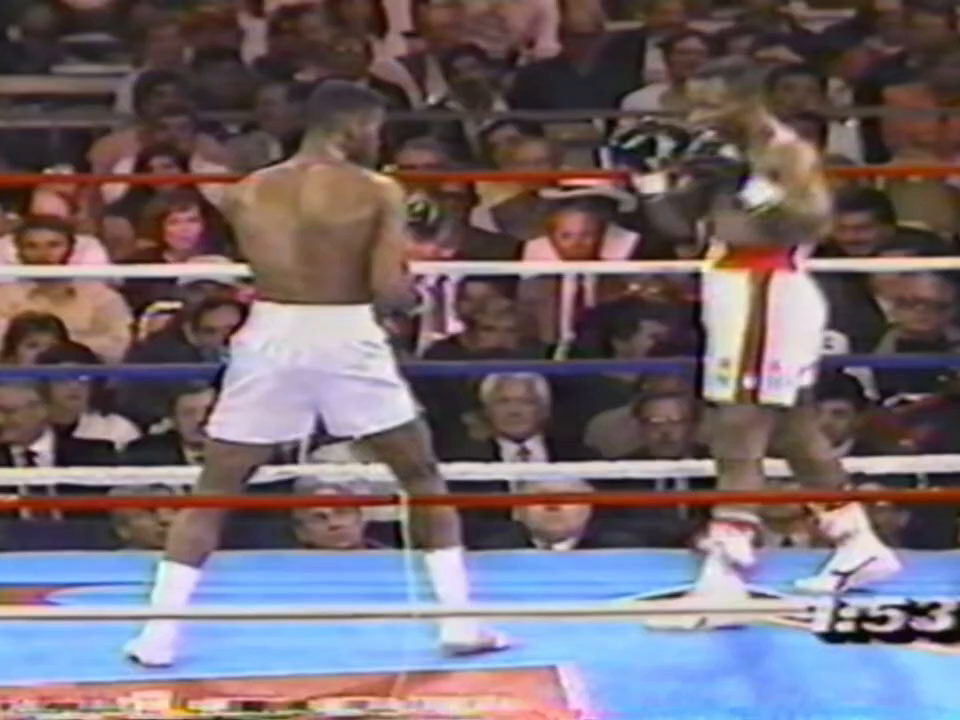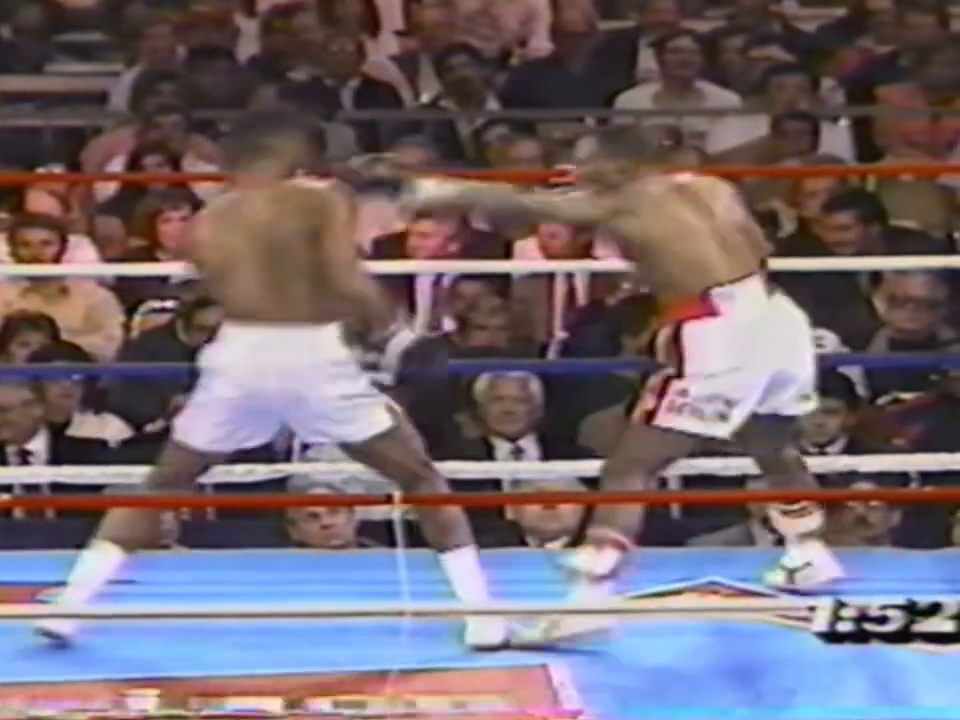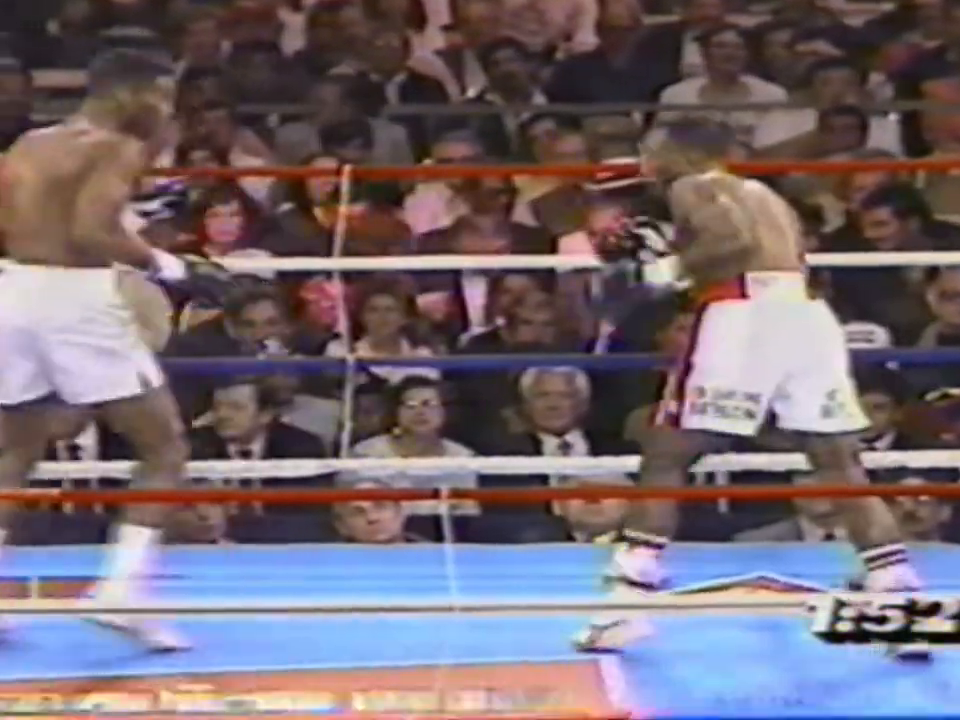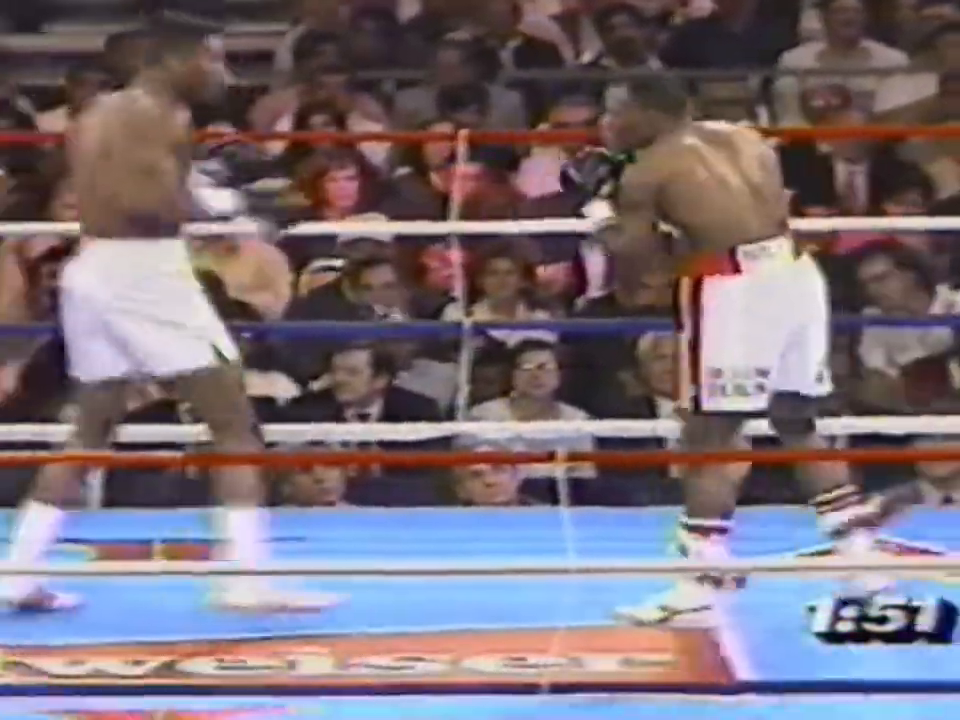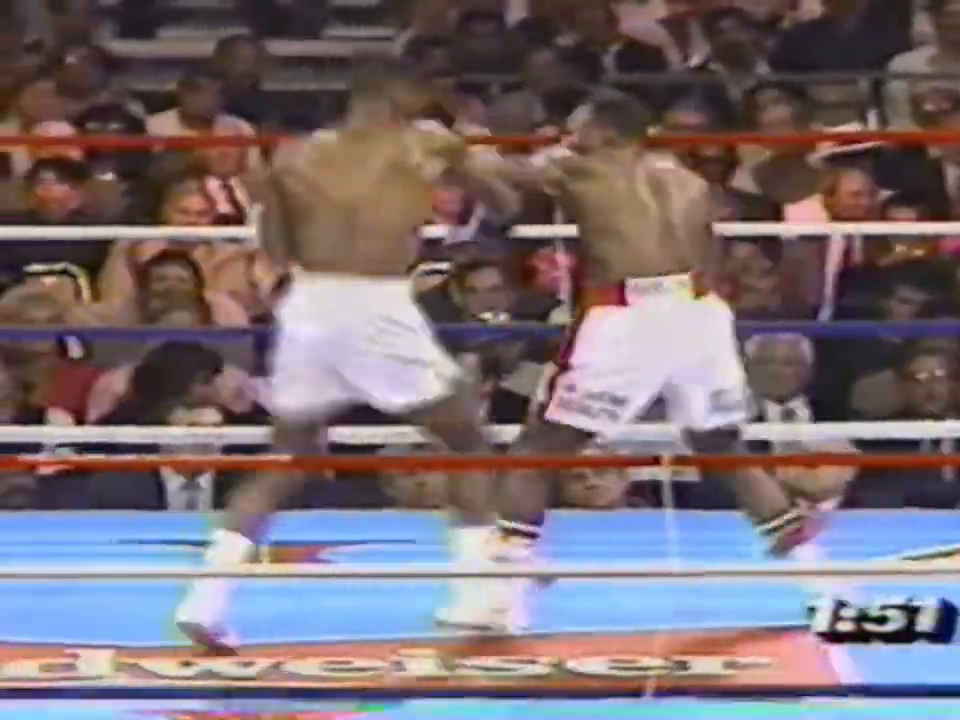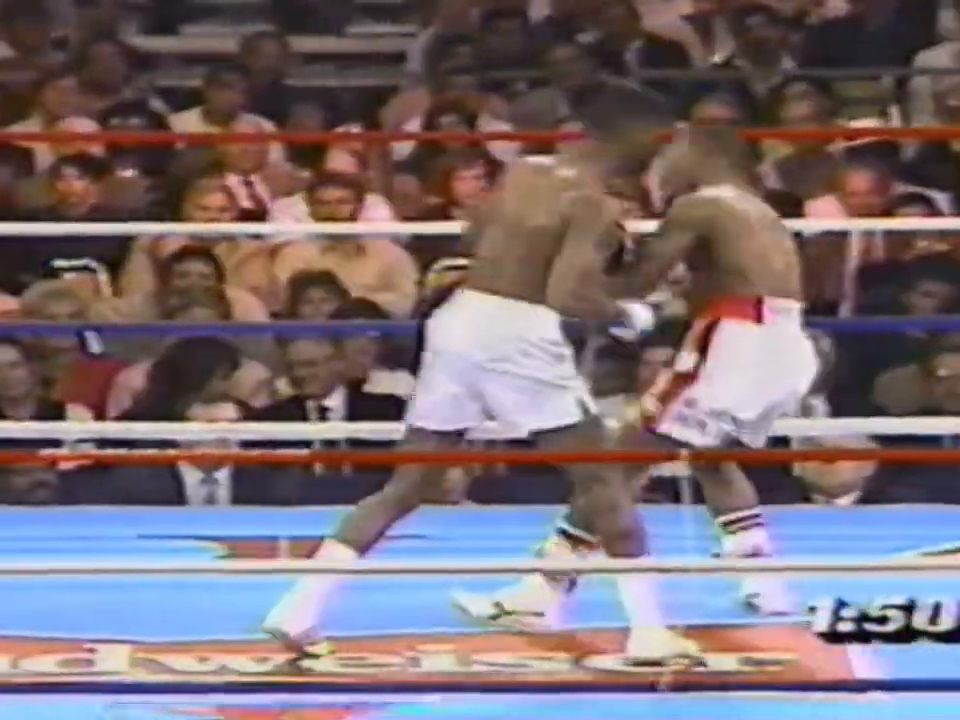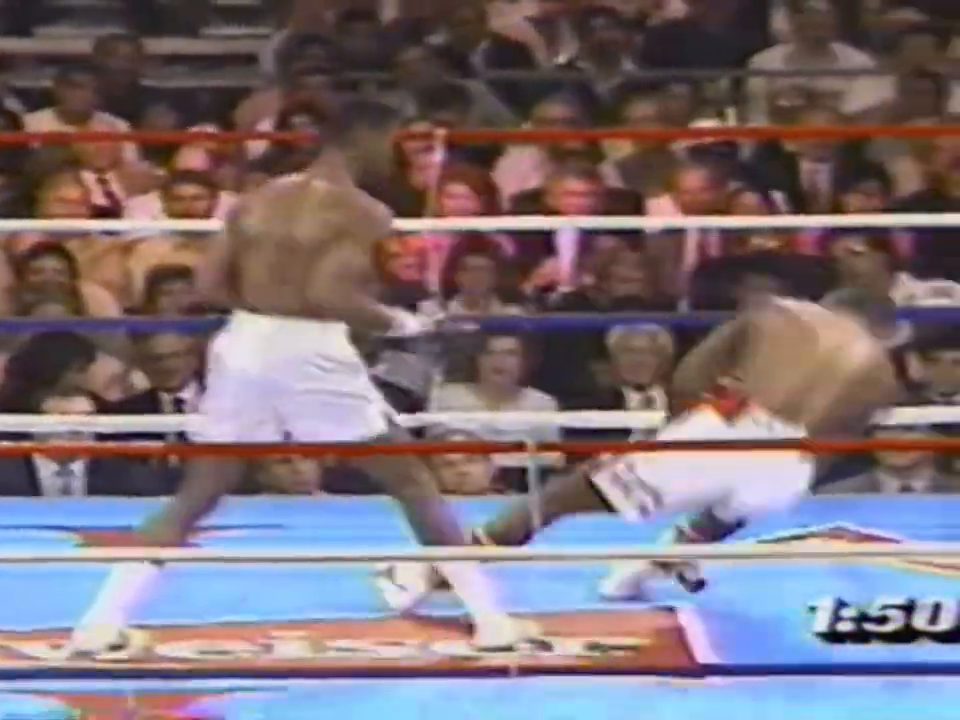
dt=0.5s
person 1, frame 1
left shoulder: (245, 192)
right shoulder: (376, 193)
right elbow: (391, 288)
left hip: (270, 339)
right hip: (346, 341)
left knee: (213, 492)
right knee: (422, 477)
left ankle: (158, 635)
right ankle: (459, 621)
person 1, frame 2
left shoulder: (202, 226)
right shoulder: (320, 199)
left elbow: (228, 292)
right elbow: (348, 283)
right wrist: (396, 335)
left hip: (239, 361)
right hip: (316, 359)
left knee: (161, 486)
right knee: (421, 479)
left ankle: (68, 609)
right ankle: (482, 616)
person 1, frame 3
right shoulder: (116, 150)
right elbow: (91, 231)
left wrist: (143, 219)
right wrist: (164, 262)
right hip: (78, 304)
right knee: (165, 450)
right ankle: (122, 593)
person 1, frame 4
left shoulder: (97, 112)
right shoulder: (163, 116)
right elbow: (133, 195)
left wrist: (198, 182)
left hip: (89, 276)
right hip: (147, 275)
left knee: (90, 433)
right knee: (234, 425)
right ankle: (248, 576)
person 1, frame 5
left shoulder: (292, 158)
right shoulder: (433, 143)
left elbow: (279, 247)
right elbow: (508, 200)
left hip: (309, 310)
right hip: (379, 312)
left knee: (286, 468)
right knee: (467, 444)
left ankle: (206, 605)
right ankle: (475, 595)
person 1, frame 6
left shoulder: (520, 173)
right shoulder: (596, 207)
right elbow: (567, 295)
right wrist: (632, 315)
left hip: (460, 324)
right hip: (521, 337)
left knee: (406, 488)
right knee: (604, 484)
left ankle: (294, 613)
right ankle: (649, 632)
person 1, frame 7
left shoulder: (252, 202)
right shoulder: (364, 212)
left elbow: (210, 286)
right elbow: (331, 296)
right wrist: (406, 325)
left hip: (242, 346)
right hip: (312, 356)
left knee: (196, 494)
right knee: (413, 481)
left ankle: (102, 621)
right ankle: (491, 618)
person 2, frame 1
left shoulder: (786, 152)
right shoulder: (714, 151)
left elbow: (817, 221)
right elbow: (680, 222)
left wrist: (749, 184)
right wrist: (650, 178)
left hip: (767, 294)
right hip: (739, 290)
left knee: (735, 436)
right knee: (793, 430)
left ankle: (724, 582)
right ankle: (861, 549)
person 2, frame 2
left shoulder: (619, 205)
right shoulder: (711, 188)
left elbow: (517, 203)
right elbow: (757, 248)
left hip: (715, 339)
right hip: (777, 319)
left knee: (630, 467)
right knee: (772, 444)
left ankle: (590, 596)
right ankle: (810, 556)
person 2, frame 3
left shoulder: (691, 189)
right shoulder: (765, 197)
left elbow: (731, 238)
left wrist: (671, 268)
right wrist: (670, 254)
left hip: (743, 322)
right hip: (809, 318)
left knee: (664, 459)
right knee: (843, 471)
left ankle: (626, 605)
person 2, frame 4
left shoulder: (647, 174)
right shoulder: (741, 138)
left elbow: (636, 256)
left wrist: (597, 209)
left hip: (734, 292)
right hip: (795, 279)
left knee: (709, 441)
right knee: (799, 427)
left ankle: (705, 584)
right ankle: (857, 545)
person 2, frame 5
left shoulder: (576, 172)
right shoulder: (690, 183)
left elbow: (508, 171)
right elbow: (706, 259)
left hip: (624, 323)
right hip: (700, 316)
left knee: (536, 449)
right knee: (728, 455)
left ankle: (504, 589)
person 2, frame 6
left shoulder: (700, 205)
right shoulder: (760, 213)
left elbow: (647, 276)
left hip: (740, 339)
right hip: (791, 349)
right knee: (713, 457)
left ankle: (545, 591)
right ankle: (762, 579)
person 2, frame 7
left shoulder: (778, 311)
right shoulder: (880, 376)
left elbow: (687, 377)
right elbow: (832, 439)
left wrist: (680, 421)
left hip: (722, 435)
right hip: (783, 470)
left knee: (567, 495)
right knee: (727, 509)
right ankle: (649, 569)
